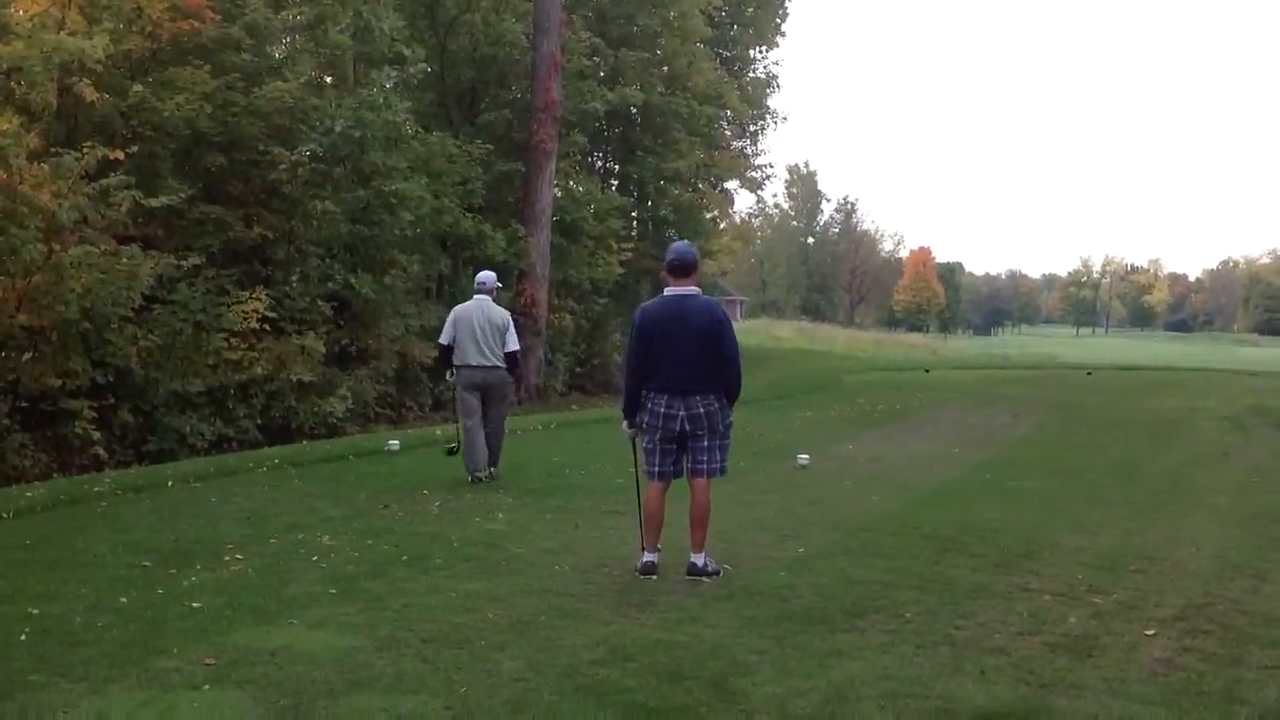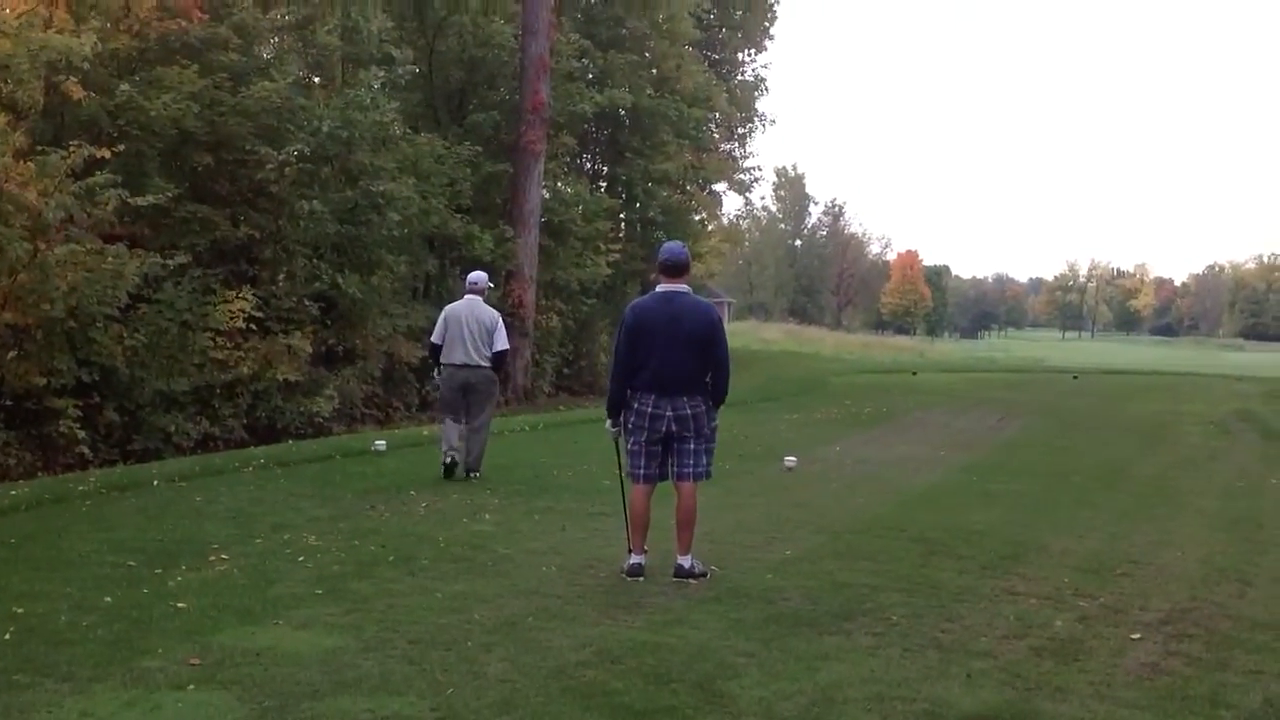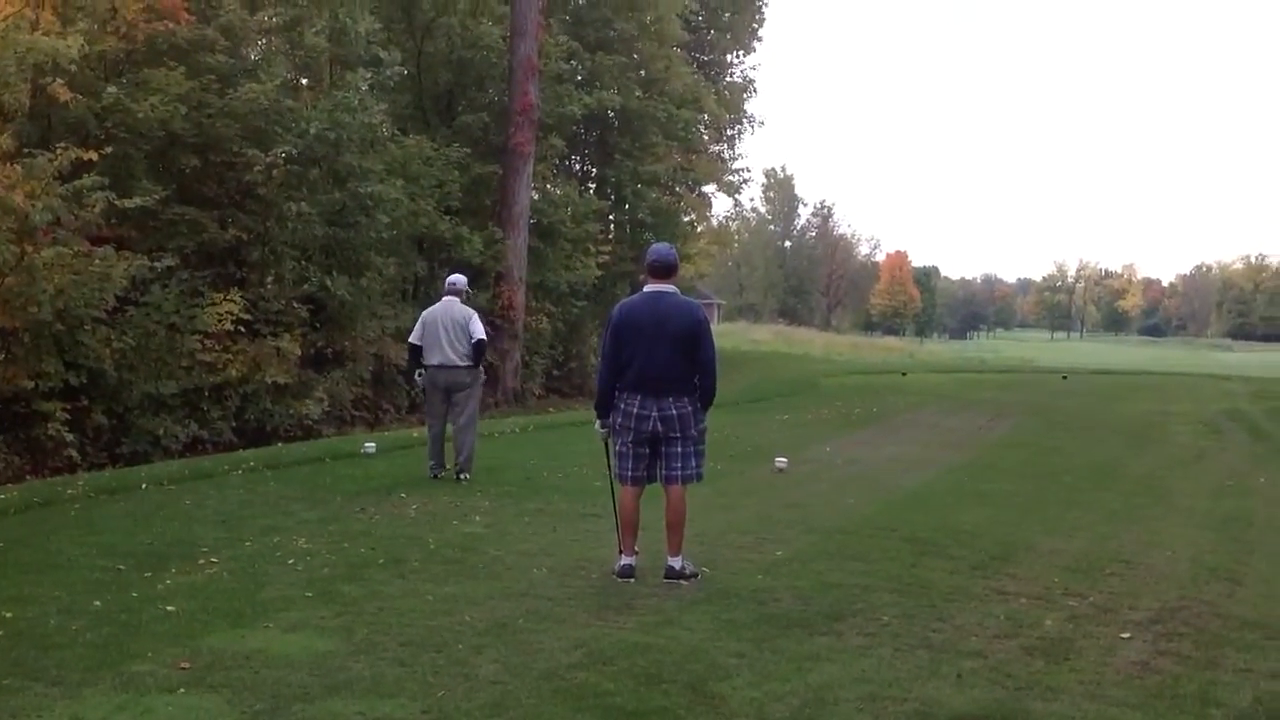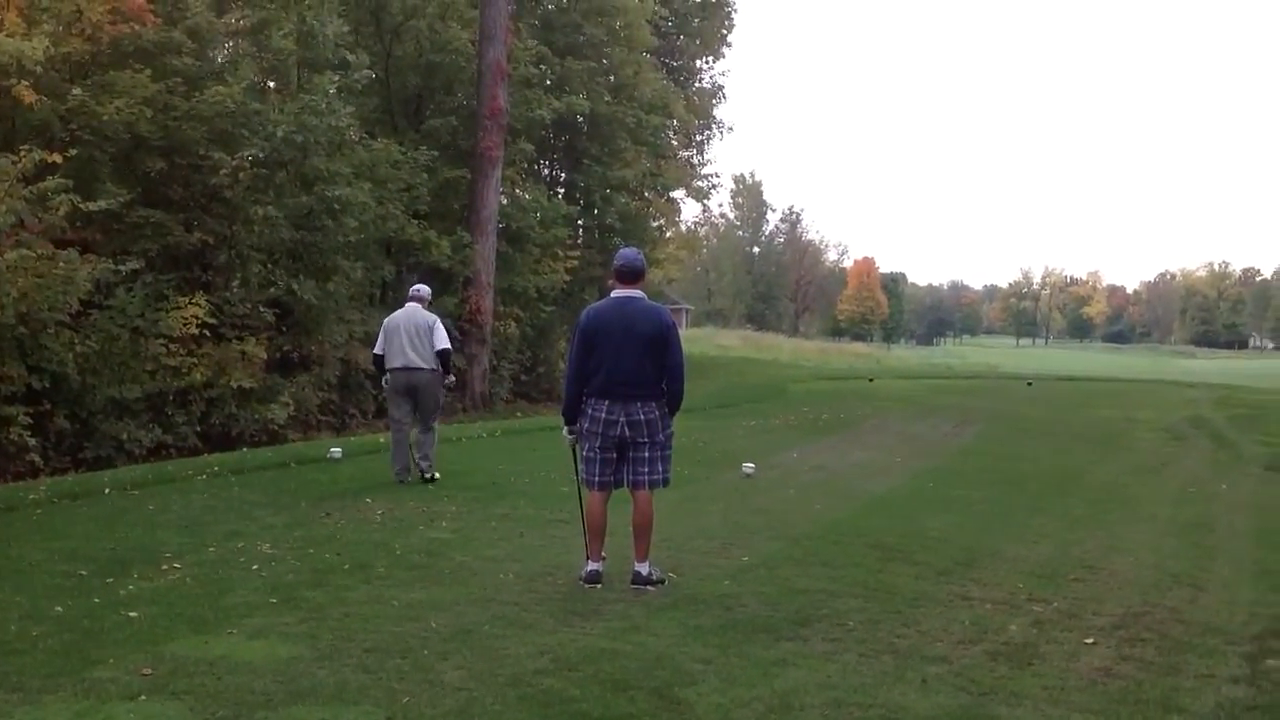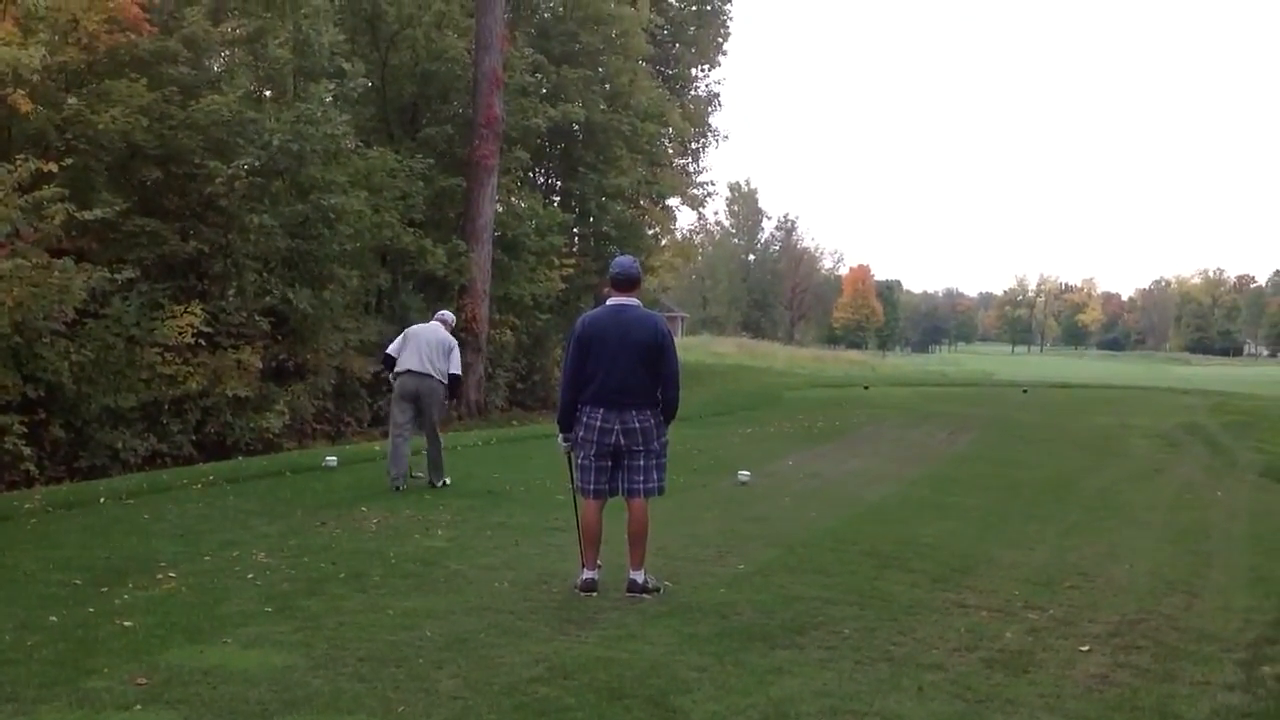
dt=0.5s
person 1, frame 1
left shoulder: (647, 312)
right shoulder: (713, 310)
left elbow: (634, 368)
right elbow: (730, 364)
left wrist: (630, 413)
right wrist: (728, 402)
left hip: (659, 404)
right hip: (704, 404)
left knee: (656, 482)
right knee: (700, 483)
left ankle: (649, 557)
right ankle: (698, 559)
person 1, frame 2
left shoulder: (637, 310)
right shoulder: (706, 312)
left elbow: (621, 365)
right elbow: (720, 366)
left wrist: (614, 412)
right wrist: (714, 404)
left hip: (645, 405)
right hip: (691, 406)
left knee: (641, 484)
right knee: (686, 485)
left ankle: (636, 559)
right ankle: (684, 562)
person 1, frame 3
left shoulder: (624, 310)
right shoulder: (693, 312)
left elbow: (608, 365)
right elbow: (707, 367)
left wrist: (603, 412)
right wrist: (703, 406)
left hip: (632, 406)
right hip: (679, 407)
left knee: (630, 486)
right knee: (676, 486)
left ankle: (627, 560)
right ankle: (675, 563)
person 1, frame 4
left shoulder: (592, 315)
right shoulder: (661, 317)
left elbow: (576, 371)
right elbow: (675, 372)
left wrist: (570, 418)
right wrist: (669, 412)
left hip: (600, 410)
right hip: (647, 411)
left knee: (597, 491)
right knee: (643, 491)
left ankle: (593, 566)
right ankle: (642, 568)
person 1, frame 5
left shoulder: (587, 323)
right shoulder: (656, 325)
left elbow: (571, 379)
right elbow: (670, 381)
left wrist: (565, 426)
right wrist: (665, 420)
left hip: (594, 419)
right hip: (641, 420)
left knee: (592, 499)
right knee: (638, 499)
left ankle: (589, 574)
right ankle: (637, 577)
person 2, frame 1
left shoulder: (458, 312)
right shoulder: (503, 315)
left elbow: (445, 345)
right elbow: (512, 352)
left wrist: (449, 368)
right wrist: (511, 375)
left hip: (467, 374)
right hip: (497, 375)
left knee: (472, 423)
right knee: (494, 423)
left ankle: (476, 471)
right ankle: (490, 467)
person 2, frame 2
left shoulder: (449, 311)
right shoulder: (493, 315)
left elbow: (435, 344)
right elbow: (501, 351)
left wrist: (438, 366)
right wrist: (495, 372)
left hip: (452, 372)
right hip: (482, 374)
left knee: (450, 417)
right knee: (477, 422)
left ankle: (450, 453)
right ankle: (472, 468)
person 2, frame 3
left shoulder: (428, 313)
right shoulder: (468, 314)
left elbow: (413, 345)
right elbow: (480, 342)
left wrist: (417, 368)
right wrist: (476, 365)
left hip: (434, 374)
right hip: (463, 374)
left knee: (435, 423)
right knee: (464, 424)
left ankle: (435, 469)
right ankle: (462, 470)
person 2, frame 4
left shoulder: (390, 320)
right shoulder: (431, 319)
left elbow: (378, 354)
right elbow: (443, 351)
left wrist: (384, 374)
right wrist: (447, 373)
left hip: (397, 376)
right hip: (426, 376)
left knee: (400, 426)
right knee: (427, 424)
left ankle: (401, 473)
right ankle: (426, 469)
person 2, frame 5
left shoulder: (411, 330)
right shoulder: (450, 340)
left elbow: (388, 356)
right elbow: (454, 374)
left wrist: (393, 372)
right wrist: (452, 395)
left hip: (405, 382)
right hip: (432, 385)
left knee: (400, 432)
right knee: (433, 433)
left ankle: (398, 480)
right ankle: (437, 478)
